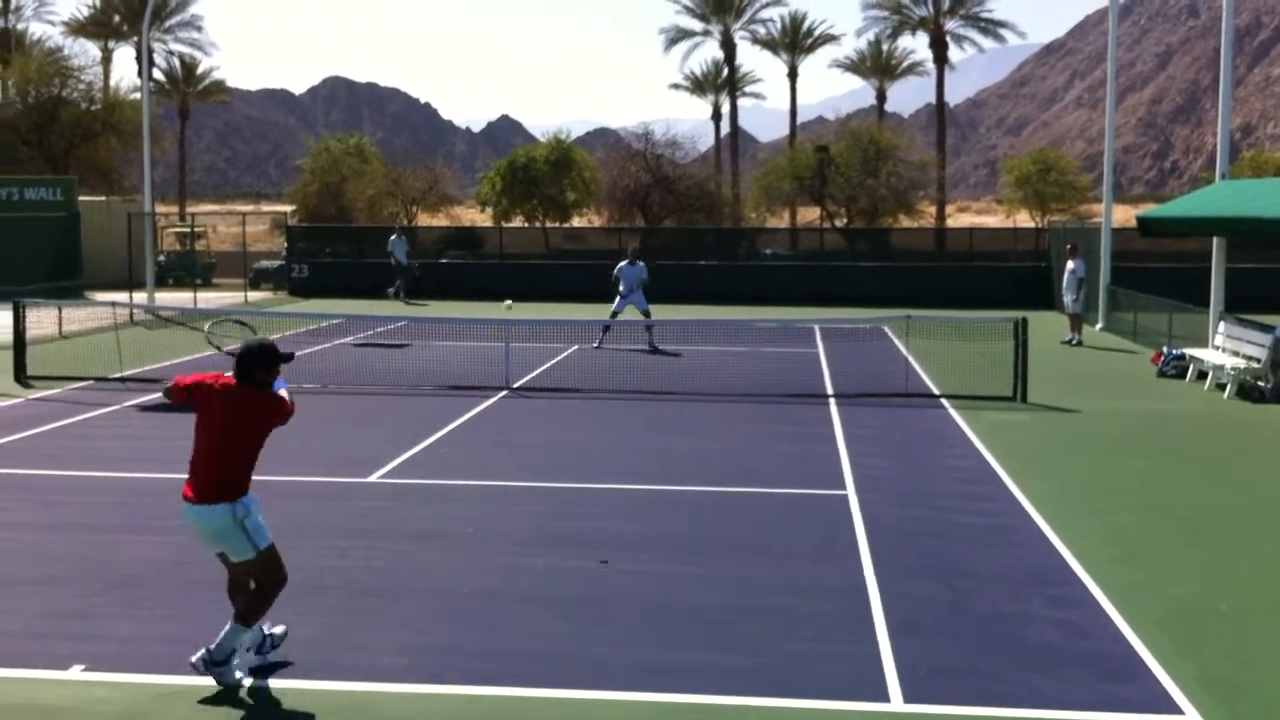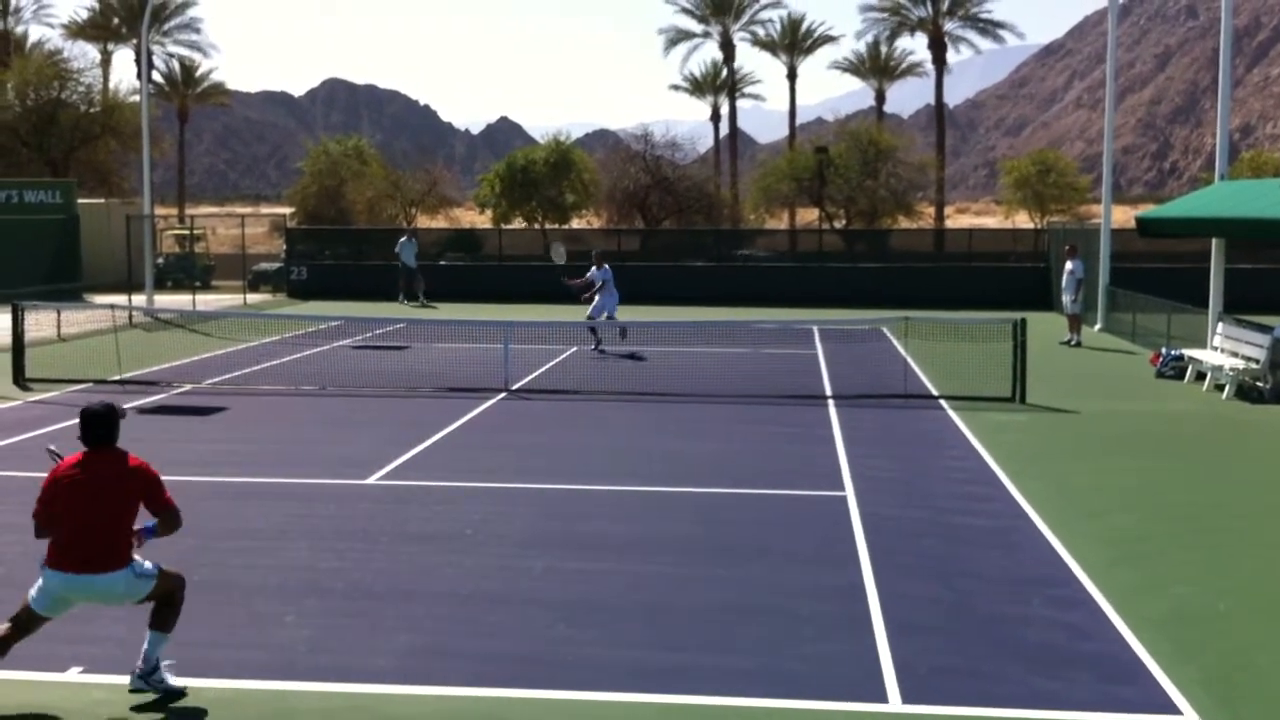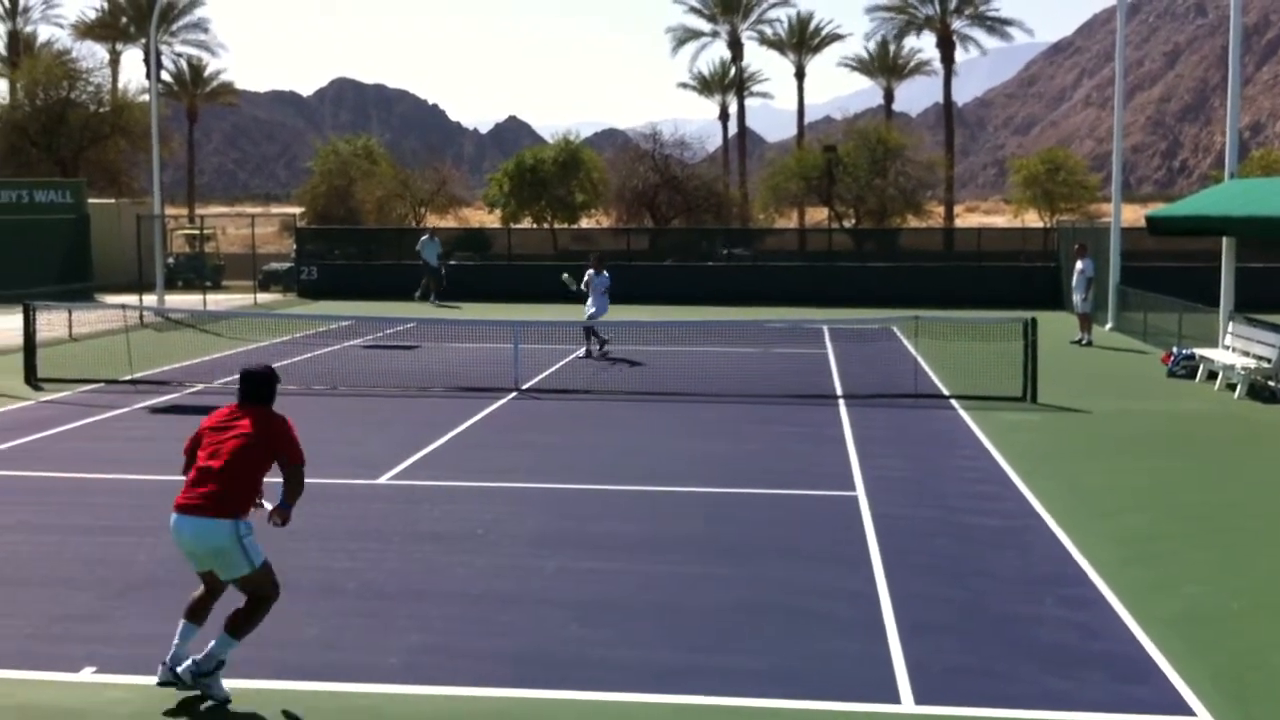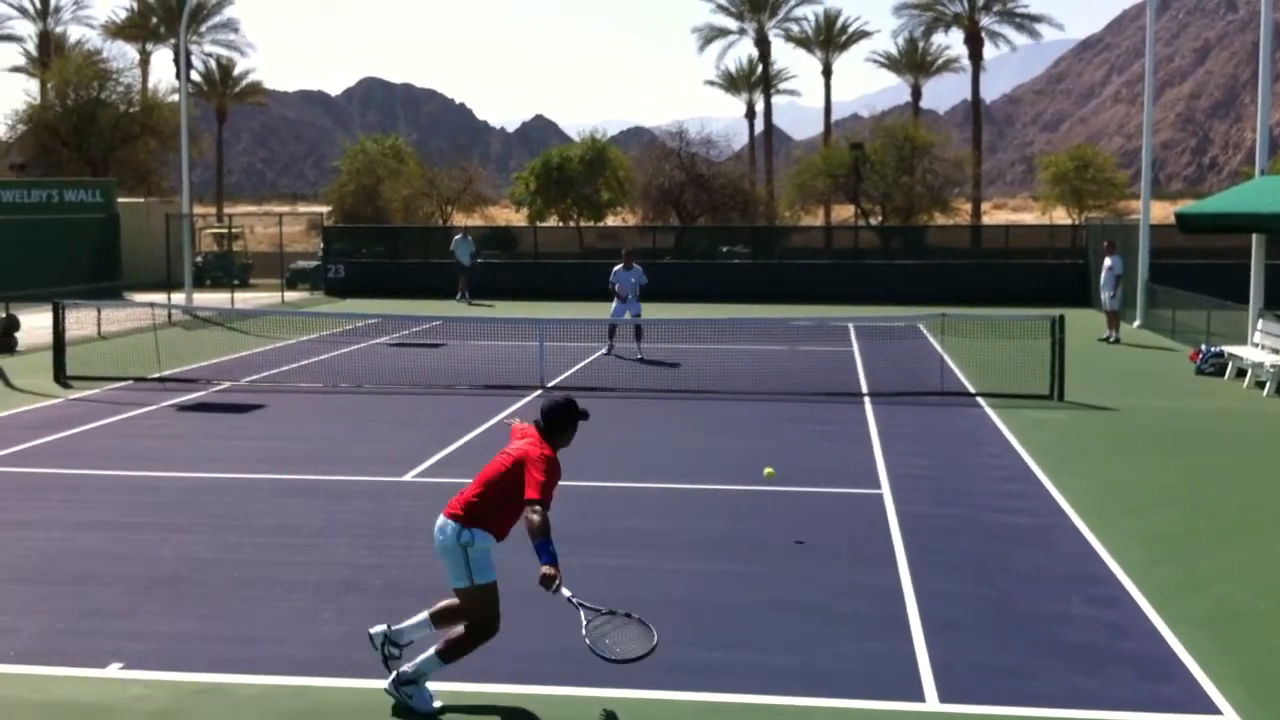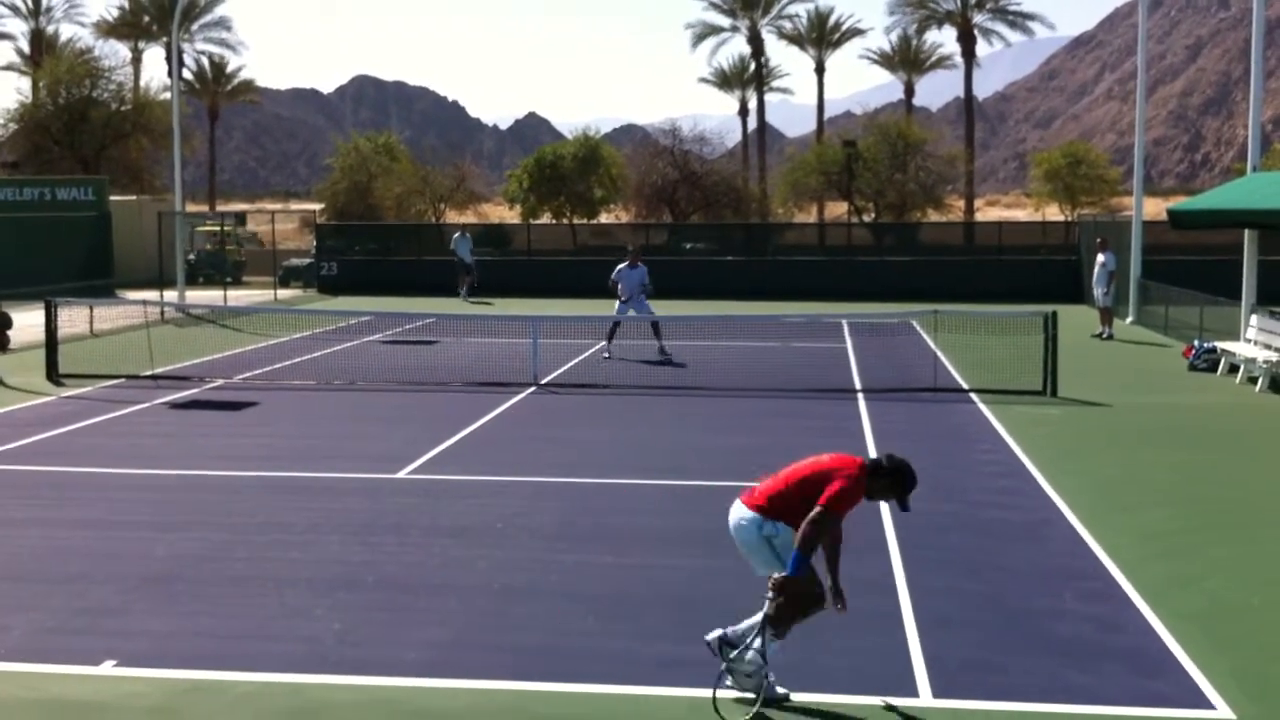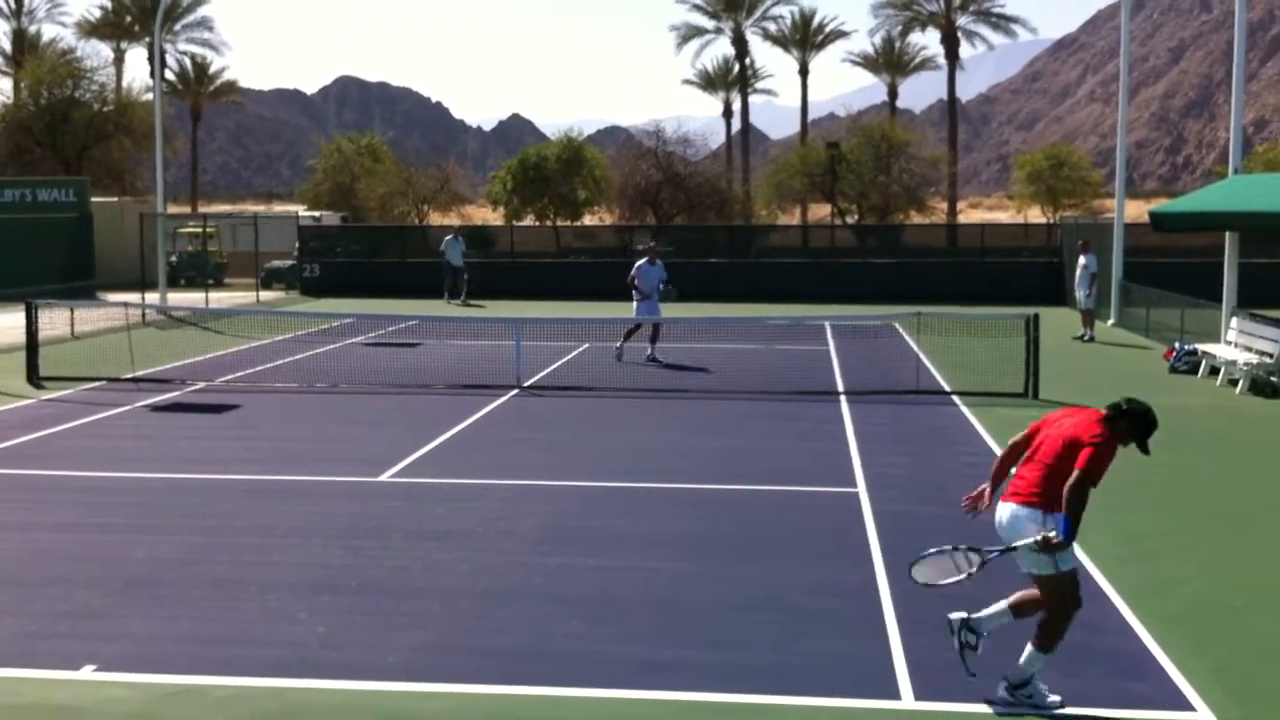
dt=0.4s
person 1, frame 1
left shoulder: (210, 385)
right shoulder: (269, 404)
left elbow: (170, 391)
right elbow: (284, 406)
right wrist: (279, 386)
left hip: (195, 504)
right hip: (227, 507)
left knee: (238, 566)
right knee: (273, 579)
left ankle: (253, 638)
right ankle: (217, 656)
person 1, frame 2
left shoulder: (60, 473)
right shoulder: (138, 471)
left elbow: (40, 530)
right elbow: (172, 522)
right wrist: (147, 533)
left hip: (60, 575)
right hip: (112, 578)
right knee: (174, 586)
right ankle: (149, 671)
person 1, frame 3
left shoulder: (214, 420)
right shoulder: (276, 425)
right elbow: (295, 477)
right wrist: (284, 506)
left hip: (183, 519)
right hip: (222, 526)
left knee: (213, 586)
right knee: (264, 594)
left ankle: (174, 665)
right ankle: (205, 667)
person 1, frame 4
left shoulder: (527, 433)
right shoulder: (546, 459)
right elbow: (536, 515)
right wrist: (548, 564)
left hip: (456, 525)
right hip: (466, 534)
left knee: (473, 605)
right knee: (486, 625)
left ankle: (393, 635)
right ankle: (409, 680)
person 1, frame 5
left shoulder: (849, 467)
right shoulder: (853, 480)
left elbow: (831, 529)
right elbow: (814, 525)
left wrist: (833, 581)
right wrist: (793, 573)
left hip: (750, 513)
right hip: (757, 521)
left knee: (797, 598)
right knee: (810, 598)
right ankle: (732, 640)
person 1, frame 6
left shoulder: (1064, 415)
right shoulder: (1101, 439)
left elbow: (1013, 446)
right elbow: (1076, 486)
left wrist: (991, 486)
right wrist: (1064, 535)
left hip: (1010, 507)
right hip: (1037, 517)
left knee: (1053, 595)
right knee: (1067, 603)
left ankle: (974, 624)
right ankle: (1018, 683)
